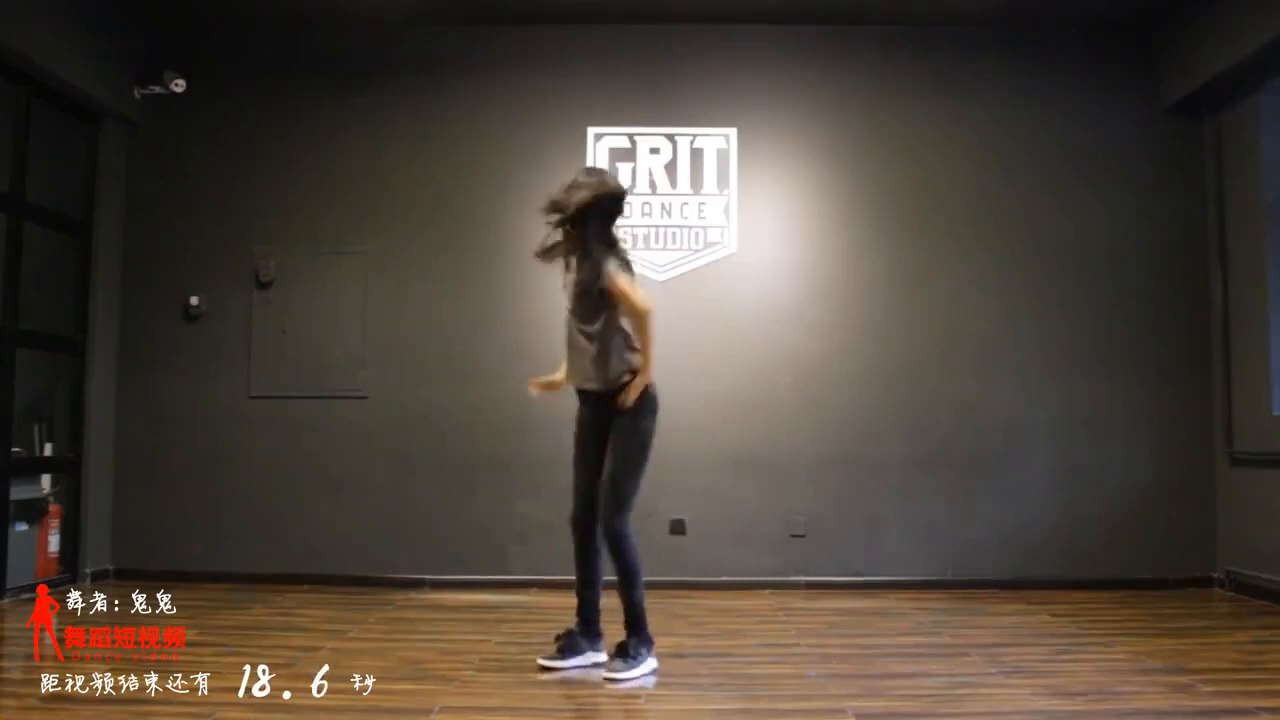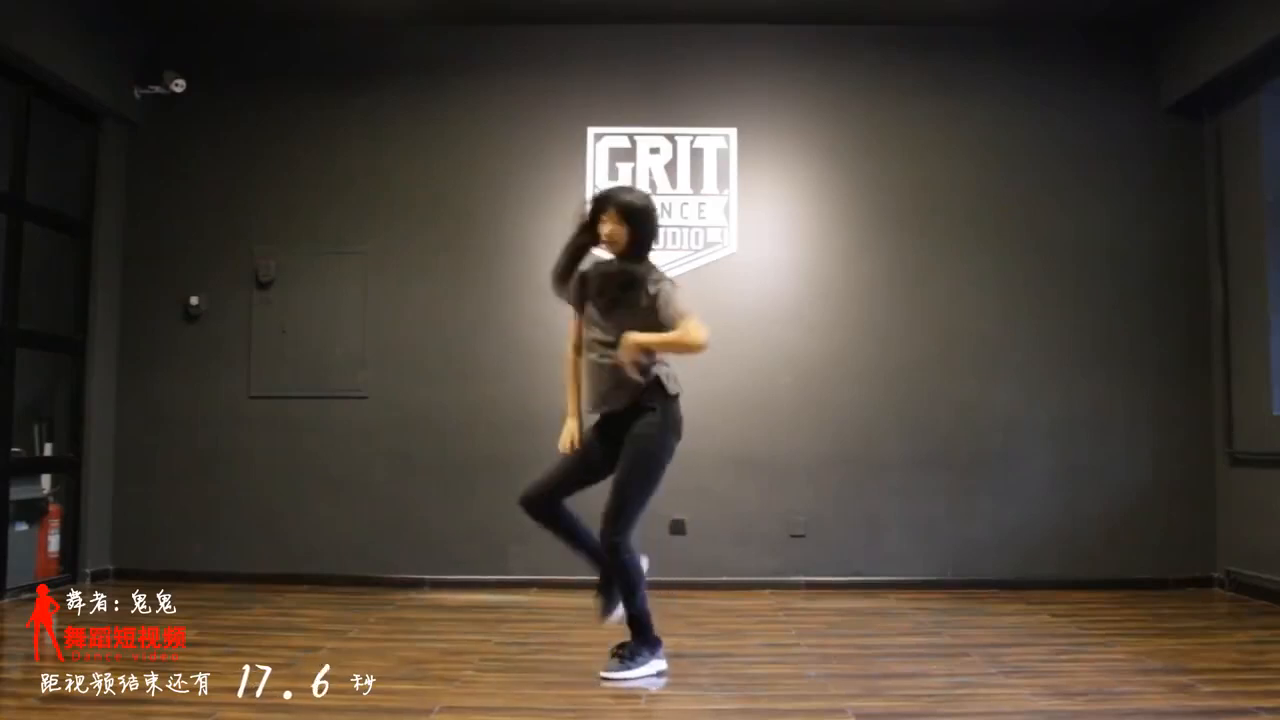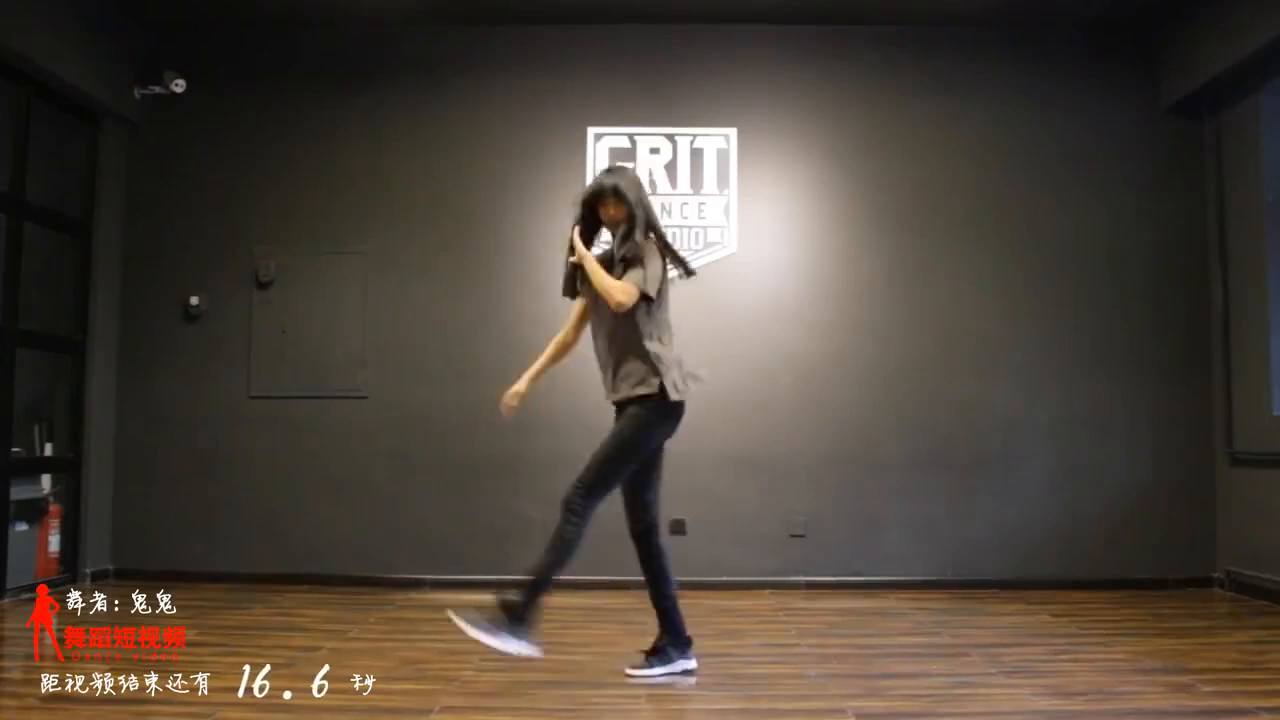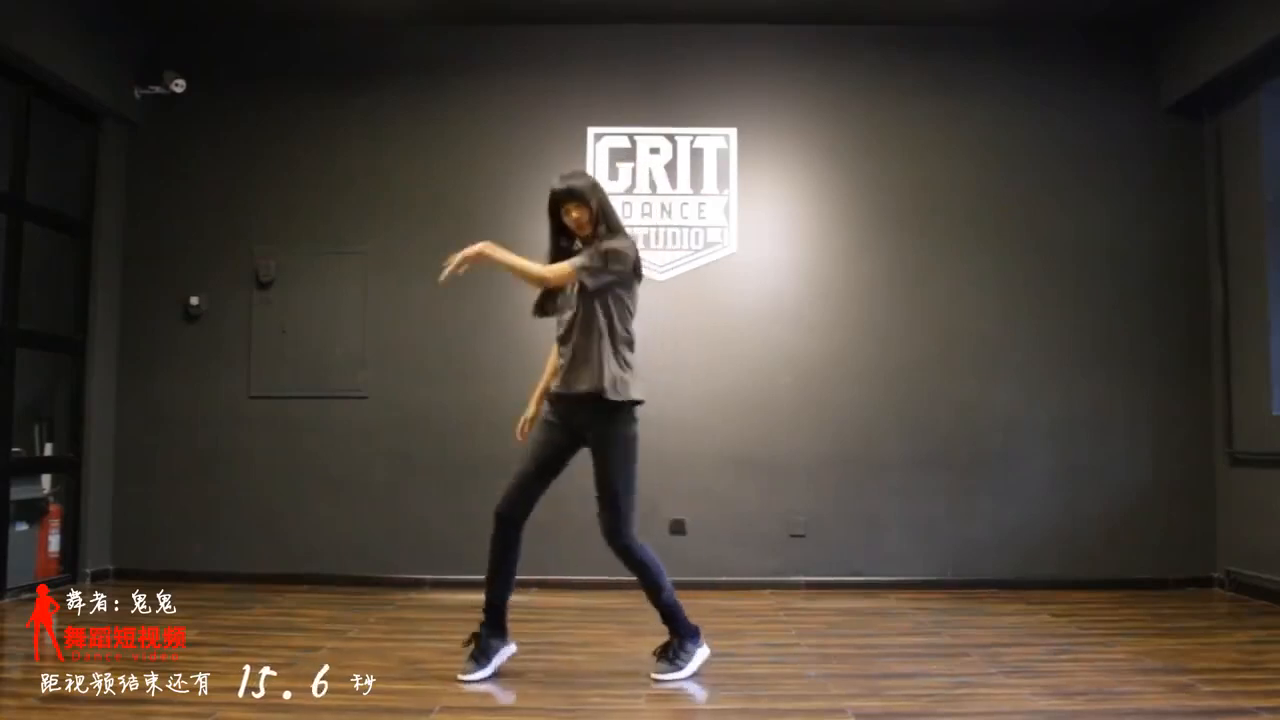
dt=1s
person 1, frame 1
left shoulder: (596, 256)
right shoulder: (587, 256)
left elbow: (640, 307)
left wrist: (644, 372)
right wrist: (566, 373)
left hip: (626, 404)
right hip: (594, 403)
left knee: (612, 521)
right knee: (584, 520)
left ankle: (640, 644)
right ankle: (586, 635)
person 1, frame 2
left shoulder: (653, 287)
right shoulder: (589, 281)
left elbow: (699, 339)
right elbow: (576, 350)
left wrist: (636, 341)
right wrist: (572, 416)
left hip: (653, 416)
right hip: (610, 418)
left knee: (613, 527)
right knee: (537, 499)
left ankle: (645, 645)
right ankle: (615, 570)
person 1, frame 3
left shoulder: (647, 250)
right shoulder: (602, 261)
left elbow: (624, 299)
right elbow: (572, 328)
left wrist: (585, 260)
right wrist: (527, 380)
left hip: (655, 399)
right hip: (634, 404)
left knee: (578, 502)
right knee: (642, 527)
left ankle: (517, 618)
right ankle: (675, 645)
person 1, frame 4
left shoulder: (617, 252)
right shoulder: (572, 259)
left elbow: (546, 275)
left wrist: (487, 251)
right wrist: (536, 399)
left hip: (607, 408)
right hip: (564, 408)
left knee: (619, 535)
right knee: (509, 513)
left ankle: (686, 639)
right ankle: (493, 639)
